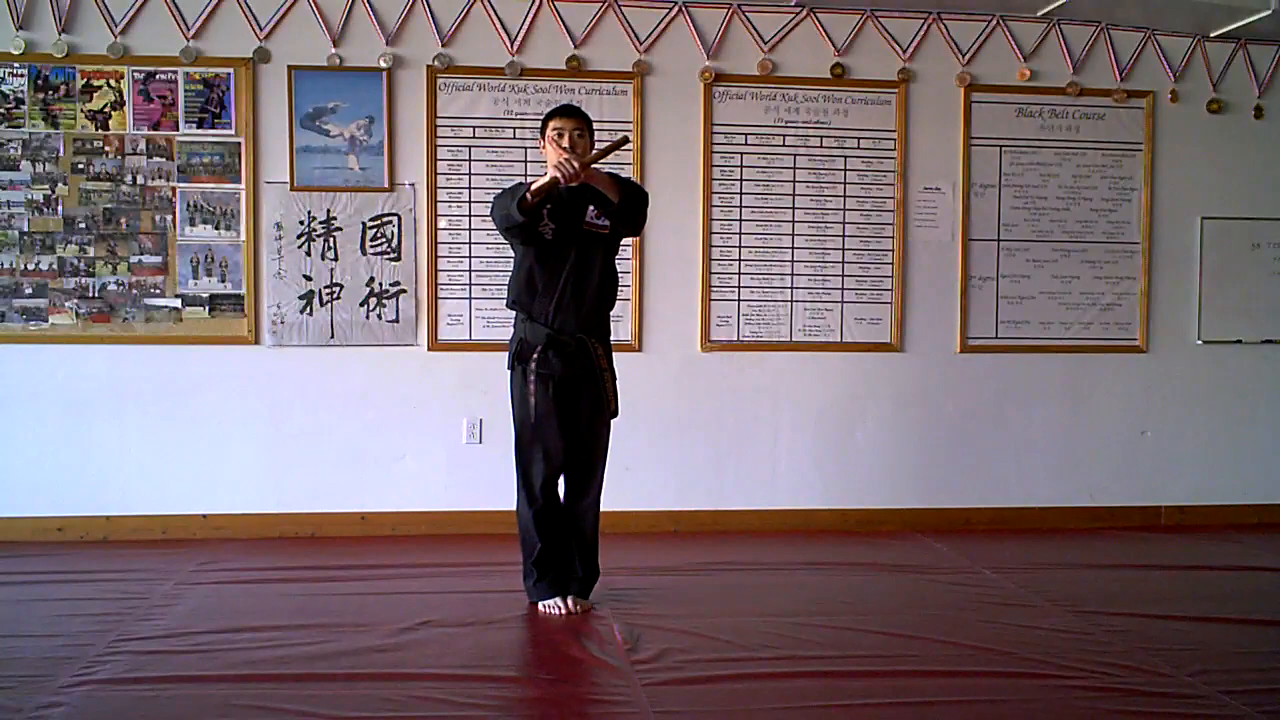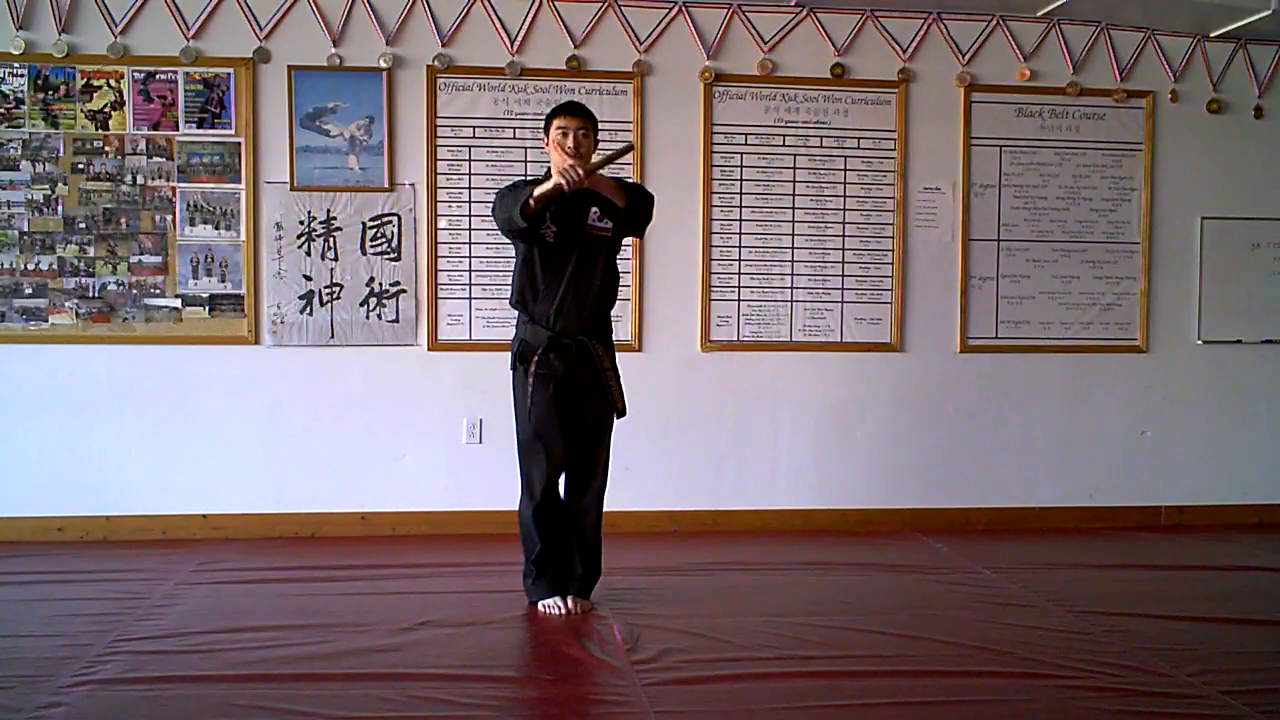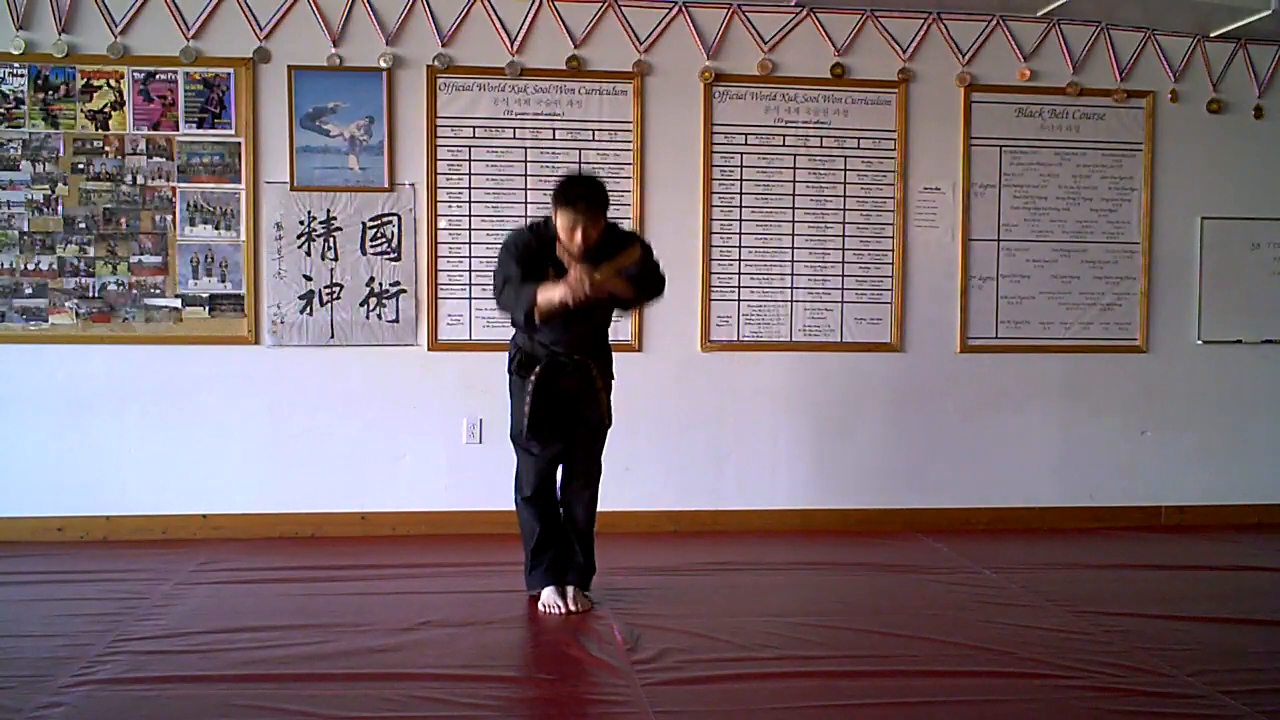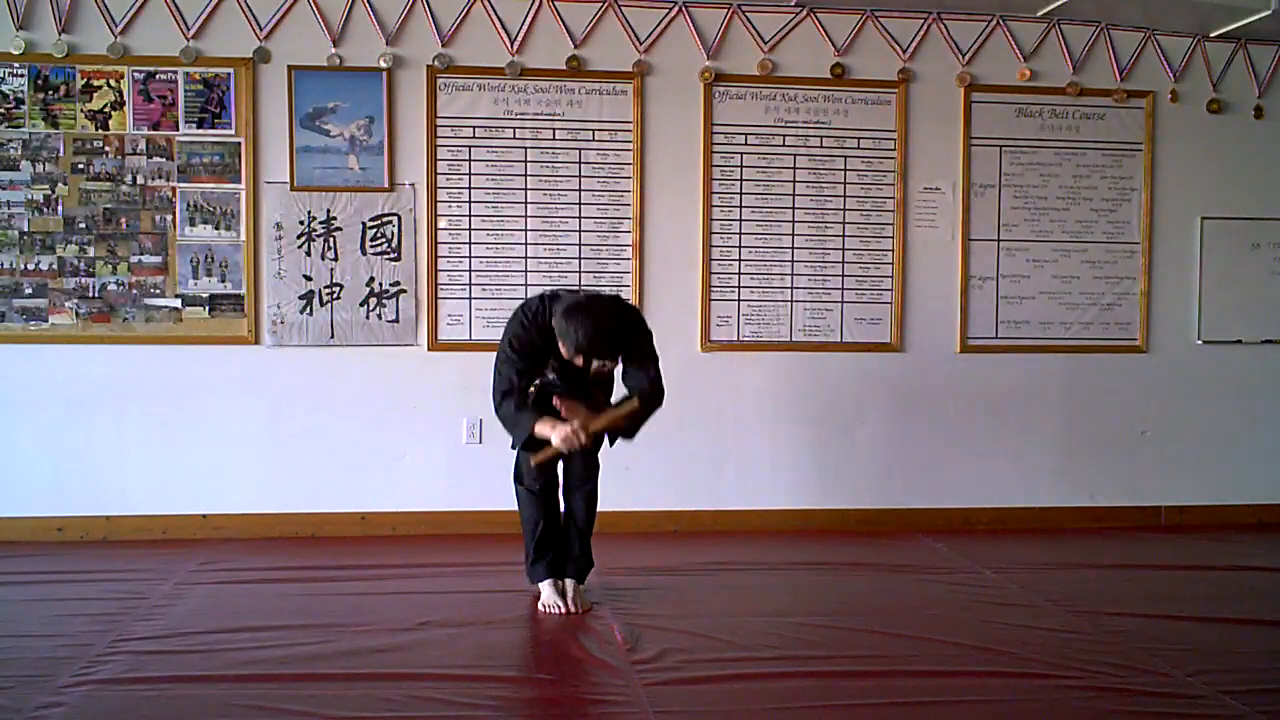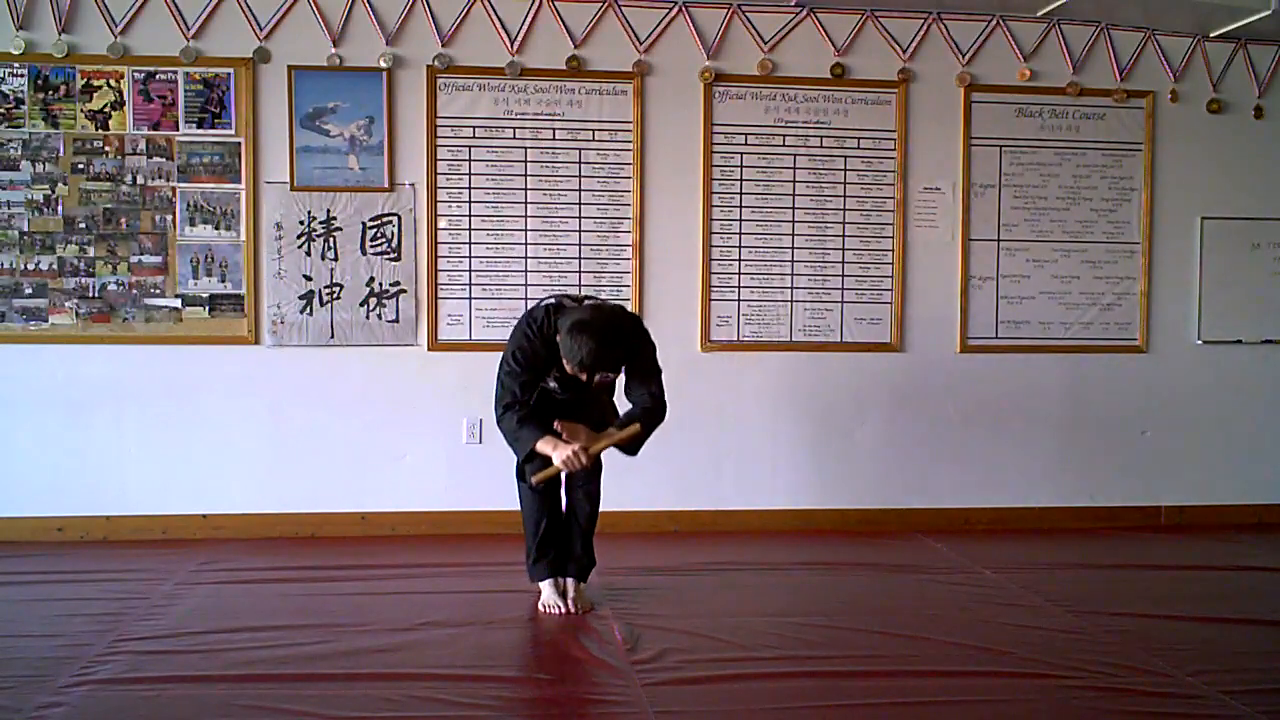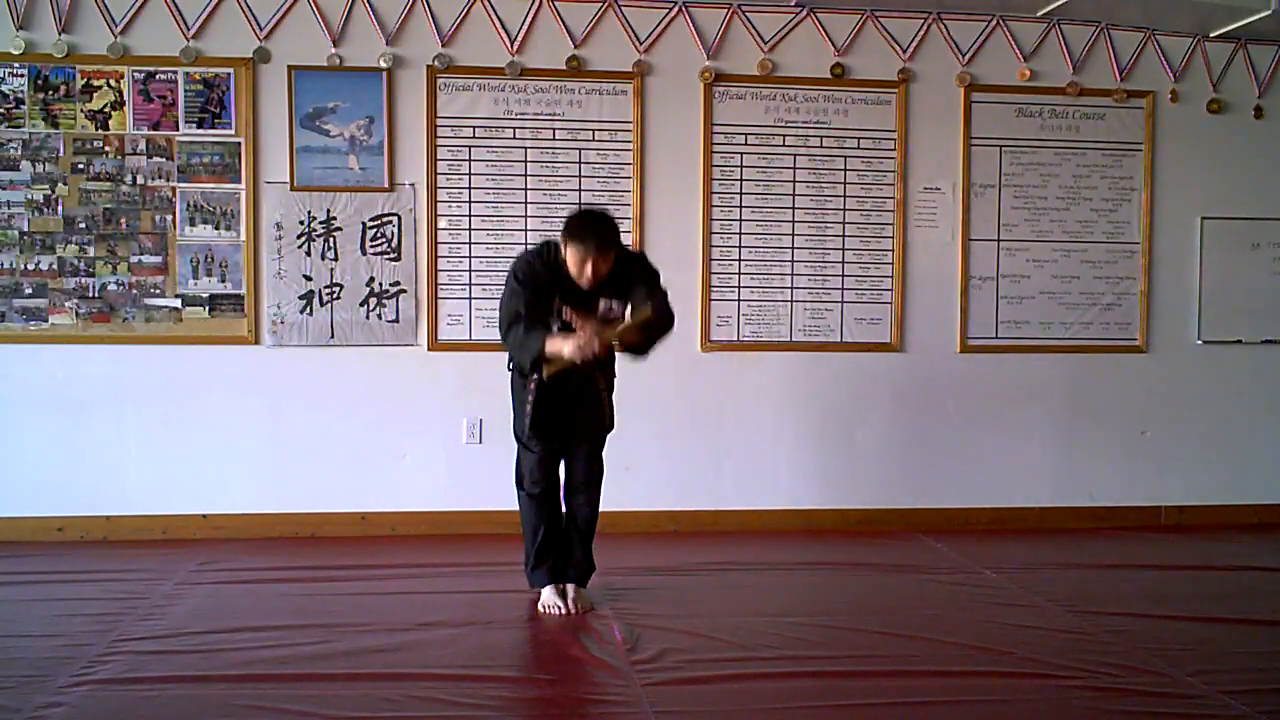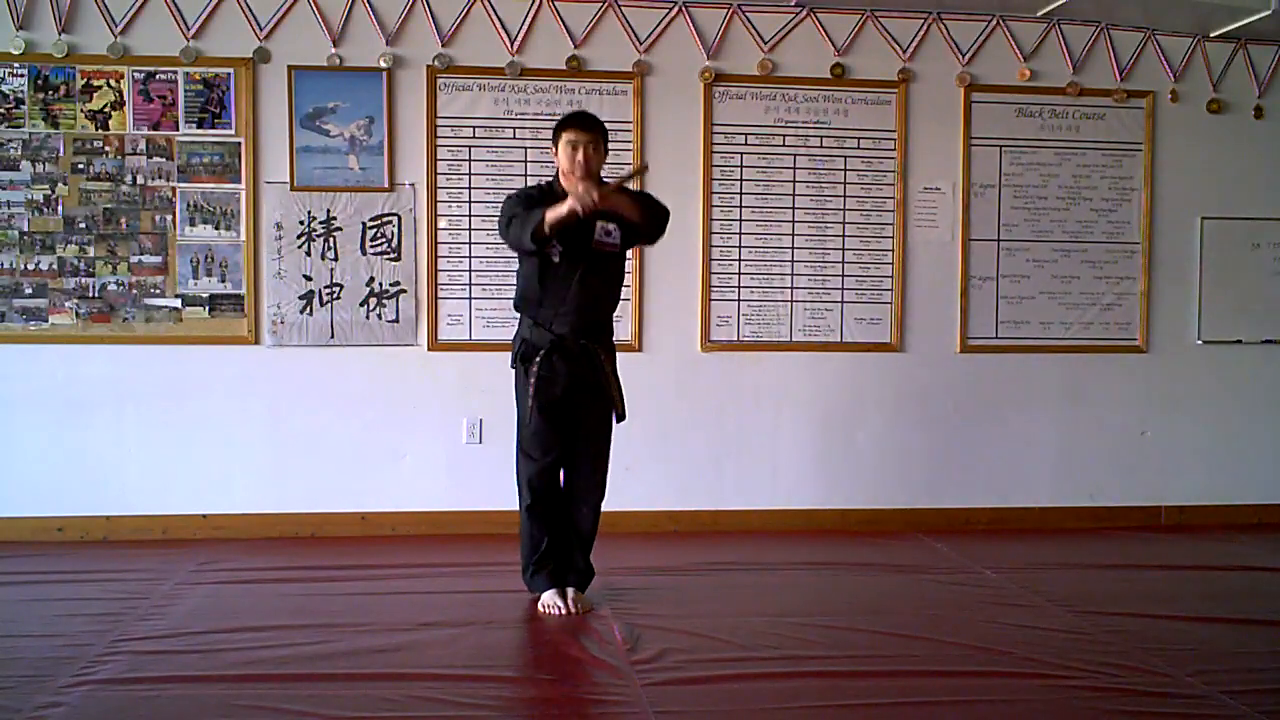
dt=0.3s
person 1, frame 1
left shoulder: (606, 200)
right shoulder: (527, 198)
left elbow: (635, 209)
right elbow: (507, 214)
left wrist: (592, 177)
right wrist: (547, 180)
left hip: (591, 355)
right hip: (537, 353)
left knee: (586, 475)
right knee: (539, 472)
left ankle: (577, 583)
right ankle: (545, 584)
person 1, frame 2
left shoulder: (609, 197)
right shoulder: (526, 194)
left elbow: (641, 211)
right elbow: (508, 214)
left wrist: (595, 182)
right wrist: (550, 186)
left hip: (593, 355)
right hip: (539, 353)
left knee: (589, 475)
right knee: (541, 472)
left ankle: (579, 583)
right ankle: (545, 584)
person 1, frame 3
left shoulder: (623, 244)
right shoulder: (525, 241)
left elbow: (651, 283)
right elbow: (508, 293)
left wrist: (600, 283)
right wrist: (554, 291)
left hip: (589, 371)
right hip: (536, 368)
left knee: (582, 476)
right knee: (536, 477)
left ankle: (575, 579)
right ankle: (546, 580)
person 1, frame 4
left shoulder: (627, 323)
right shoulder: (528, 321)
left elbow: (649, 389)
right elbow: (507, 396)
left wrist: (592, 420)
right wrist: (551, 429)
left hip: (590, 398)
right hip: (540, 395)
left knee: (582, 476)
right knee: (534, 475)
left ankle: (572, 576)
right ankle: (546, 578)
person 1, frame 5
left shoulder: (630, 336)
right shoulder: (532, 332)
left elbow: (651, 404)
right elbow: (509, 409)
left wrist: (594, 439)
right wrist: (554, 447)
right hip: (541, 397)
left knee: (585, 476)
right knee: (536, 472)
left ankle: (574, 577)
right ankle: (547, 578)
person 1, frame 6
left shoulder: (633, 266)
right shoulder: (532, 265)
left elbow: (659, 317)
right elbow: (514, 329)
left wrist: (609, 335)
right wrist: (563, 346)
left hip: (592, 376)
right hip: (539, 370)
left knee: (585, 475)
right knee: (537, 473)
left ankle: (575, 578)
right ankle: (547, 579)
person 1, frame 7
left shoulder: (621, 204)
right shoulder: (529, 199)
left elbow: (655, 222)
right elbow: (517, 231)
left wrist: (609, 199)
right wrist: (564, 207)
left hip: (595, 355)
right hip: (540, 354)
left knee: (587, 475)
right knee: (539, 473)
left ankle: (575, 580)
right ankle: (547, 581)
